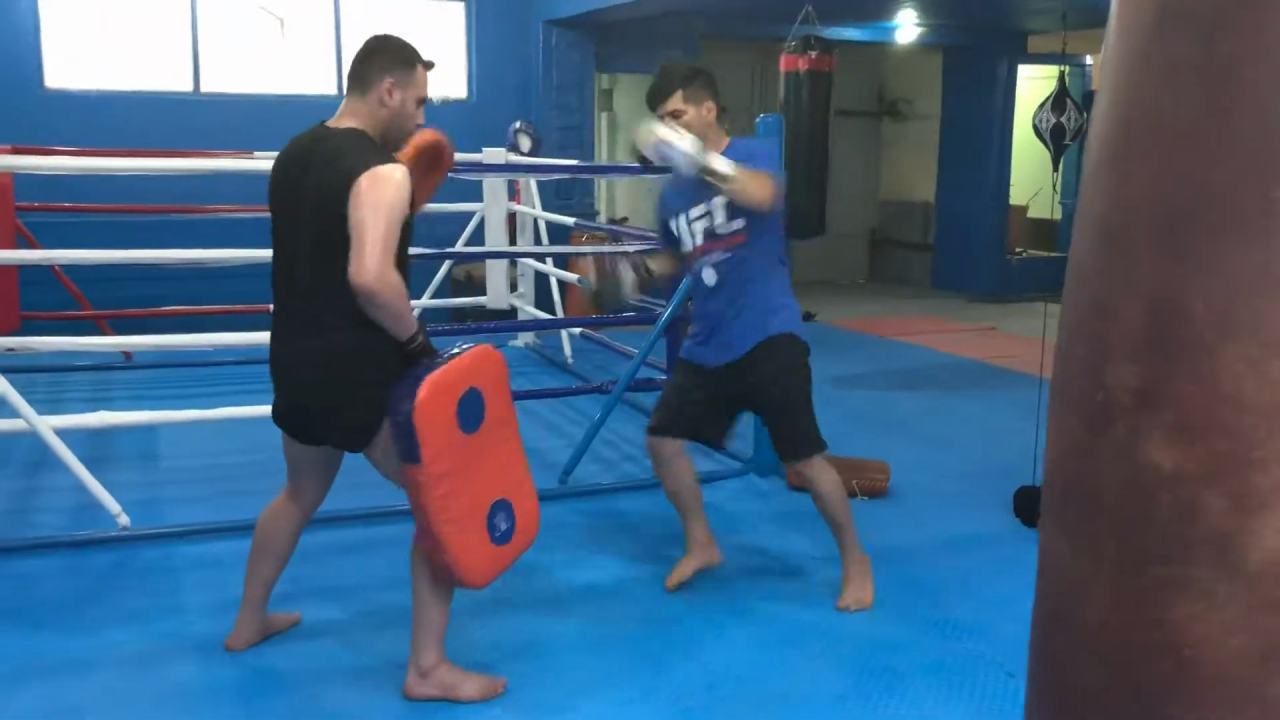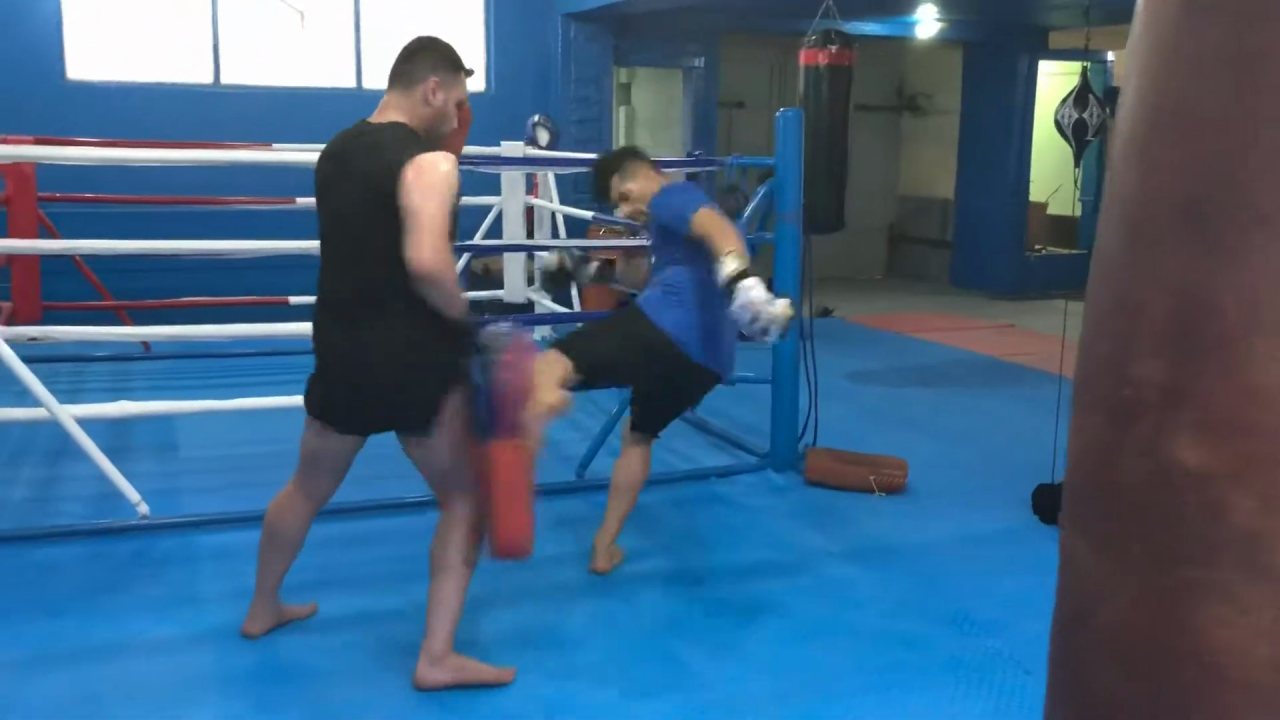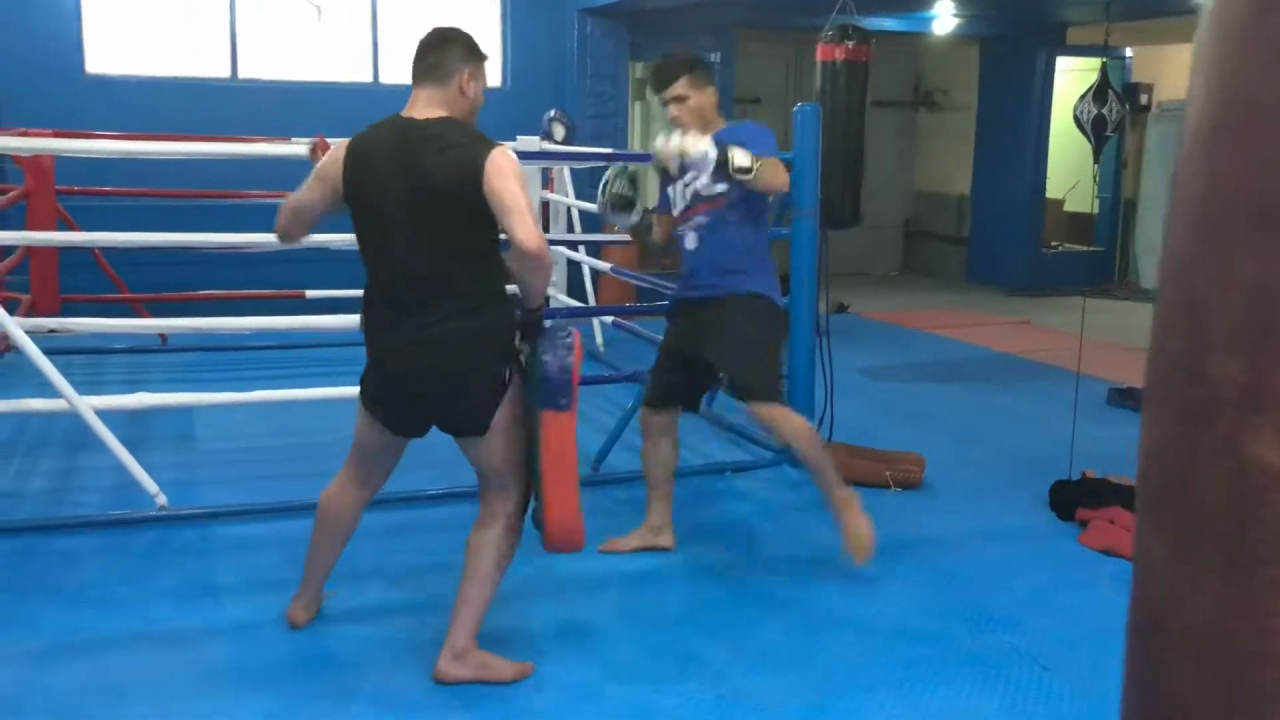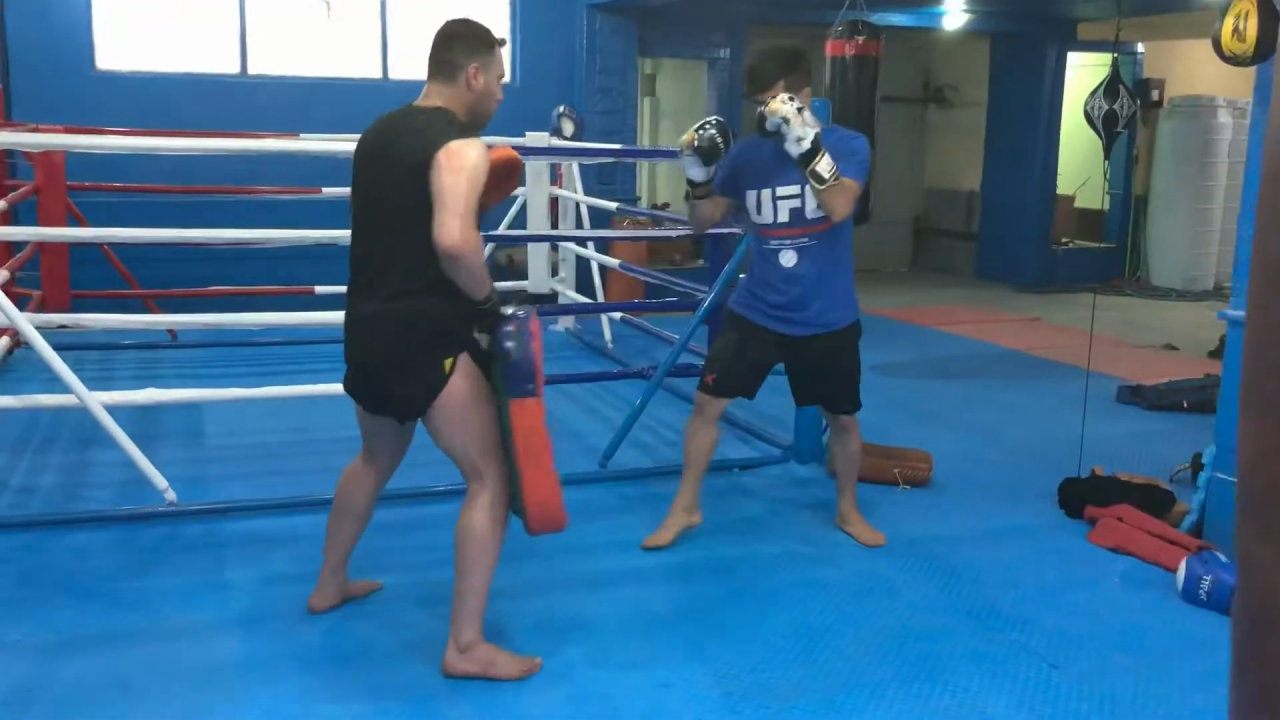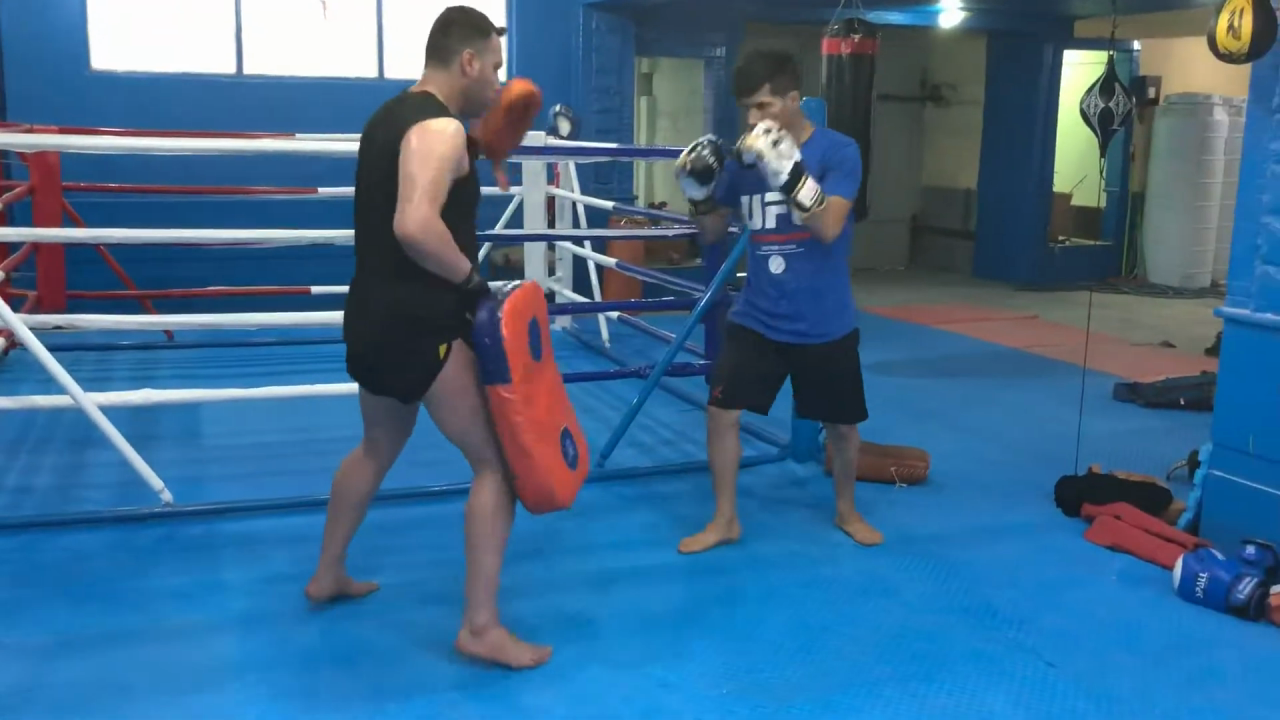
dt=0.3s
person 1, frame 1
left shoulder: (296, 153)
right shoulder: (382, 172)
right elbow: (371, 276)
right wrist: (415, 339)
left hip: (297, 361)
right hip: (363, 370)
left knee: (300, 495)
left ankle: (249, 621)
right ankle: (428, 670)
person 1, frame 2
left shoulder: (337, 151)
right shoulder: (431, 161)
right elbow: (426, 261)
right wrist: (461, 321)
left hip: (339, 354)
right hip: (412, 362)
left knee: (308, 486)
right knee: (465, 494)
left ankle: (262, 609)
right ankle: (438, 656)
person 1, frame 3
left shoulder: (355, 150)
right shoulder: (490, 155)
left elbow: (287, 230)
right elbow: (532, 247)
left wrist: (323, 172)
right wrist: (534, 307)
left hip: (395, 352)
right hip: (478, 354)
left knee: (360, 476)
right knee: (506, 492)
left ankle: (306, 599)
right ankle: (460, 653)
person 1, frame 4
left shoulder: (376, 135)
right shoulder: (461, 146)
right elbow: (453, 241)
right wrist: (485, 298)
left hip: (368, 329)
right hip: (430, 336)
left knee: (376, 459)
right knee: (489, 479)
left ankle: (330, 583)
right ankle: (467, 645)
person 1, frame 5
left shoulder: (389, 116)
right shoulder: (438, 127)
right elbow: (415, 227)
left wrist: (477, 146)
right wrist: (471, 278)
left hip: (372, 316)
right hip: (422, 322)
left knee: (376, 447)
right knee: (496, 459)
left ankle: (328, 575)
right ankle: (481, 628)
person 2, frame 1
left shoulder: (753, 155)
right shoulder: (672, 194)
left elbow: (763, 197)
left wrist: (697, 160)
left hip: (769, 337)
right hip: (710, 345)
left knee: (804, 458)
right knee: (665, 441)
left ankle: (854, 560)
right ankle: (701, 543)
person 2, frame 2
left shoulder: (673, 198)
right shoulder: (678, 216)
left elbow: (722, 232)
left wrist: (744, 283)
right wrist: (596, 275)
left hip: (664, 327)
right hip: (704, 352)
left knee: (549, 364)
right knee: (637, 437)
left ankle: (540, 406)
right ankle: (605, 545)
person 2, frame 3
left shoulder: (744, 135)
right shoulder: (674, 160)
left elbow: (776, 183)
right elbow: (659, 237)
left wrist: (714, 156)
right wrist: (632, 217)
left hip: (744, 300)
right hip: (693, 305)
left knee: (765, 408)
right knee: (656, 417)
left ankle: (844, 503)
right ankle: (657, 527)
person 2, frame 4
left shoulder: (849, 145)
right shoulder: (747, 152)
left elbow: (839, 208)
right elbow: (704, 223)
left wrist: (804, 140)
right wrist: (699, 173)
left hip: (828, 318)
right hip: (756, 312)
left knee: (844, 417)
right knee: (708, 402)
left ankle: (848, 510)
right ankle: (685, 507)
person 2, frame 5
left shoulder: (839, 150)
right shoulder: (745, 157)
left elbow: (830, 228)
right elbow: (711, 231)
left wrist: (786, 167)
right wrist: (696, 191)
left hip: (826, 326)
right hip: (757, 321)
left knee: (845, 425)
right knee: (722, 415)
left ankle: (846, 509)
right ankle: (725, 519)
